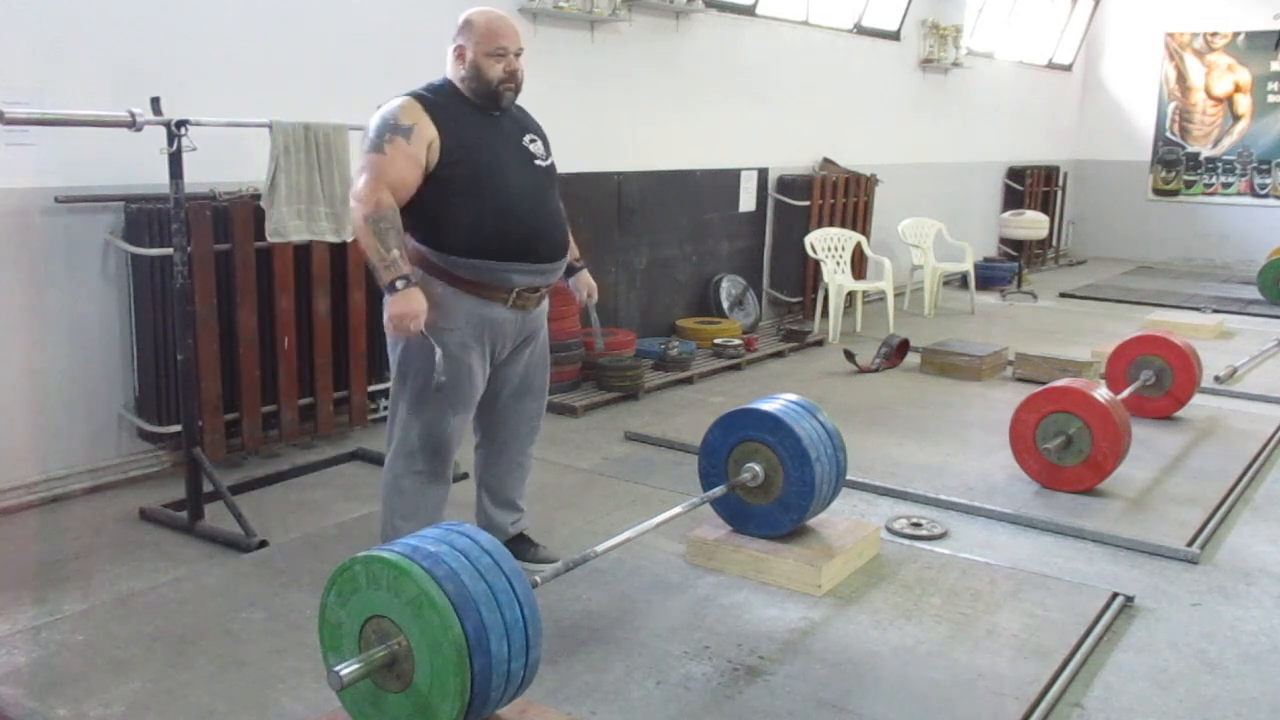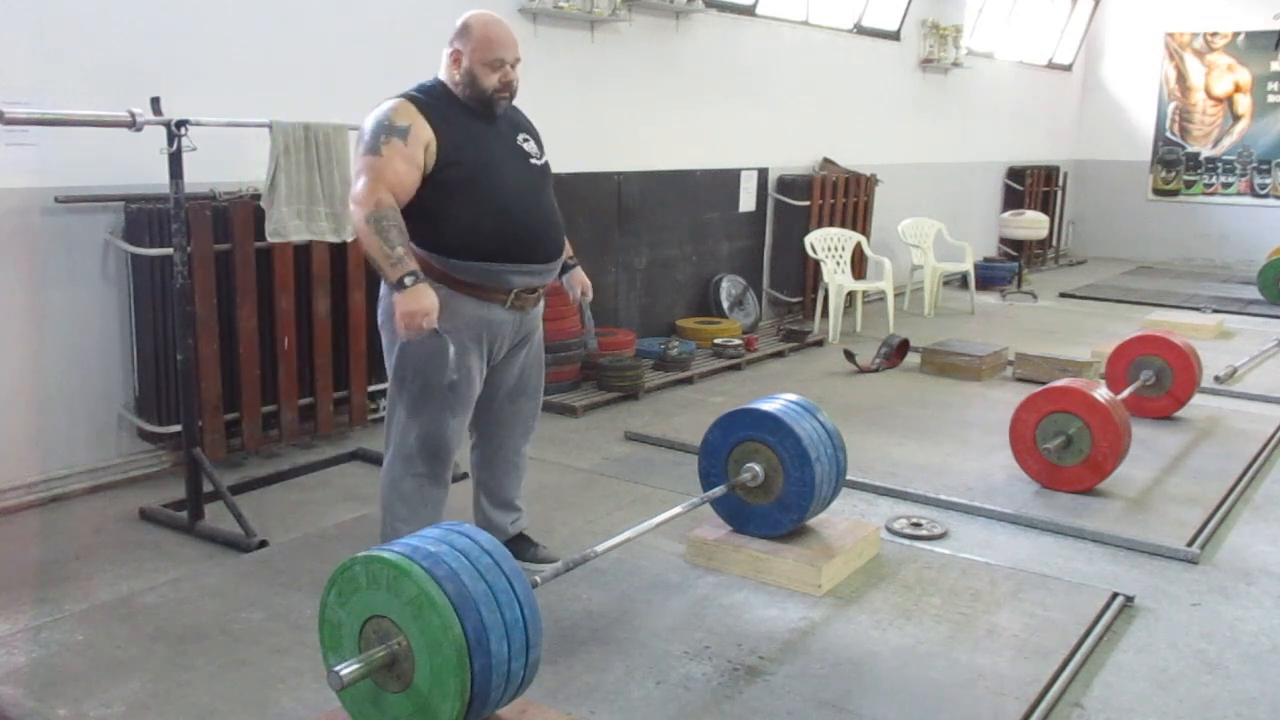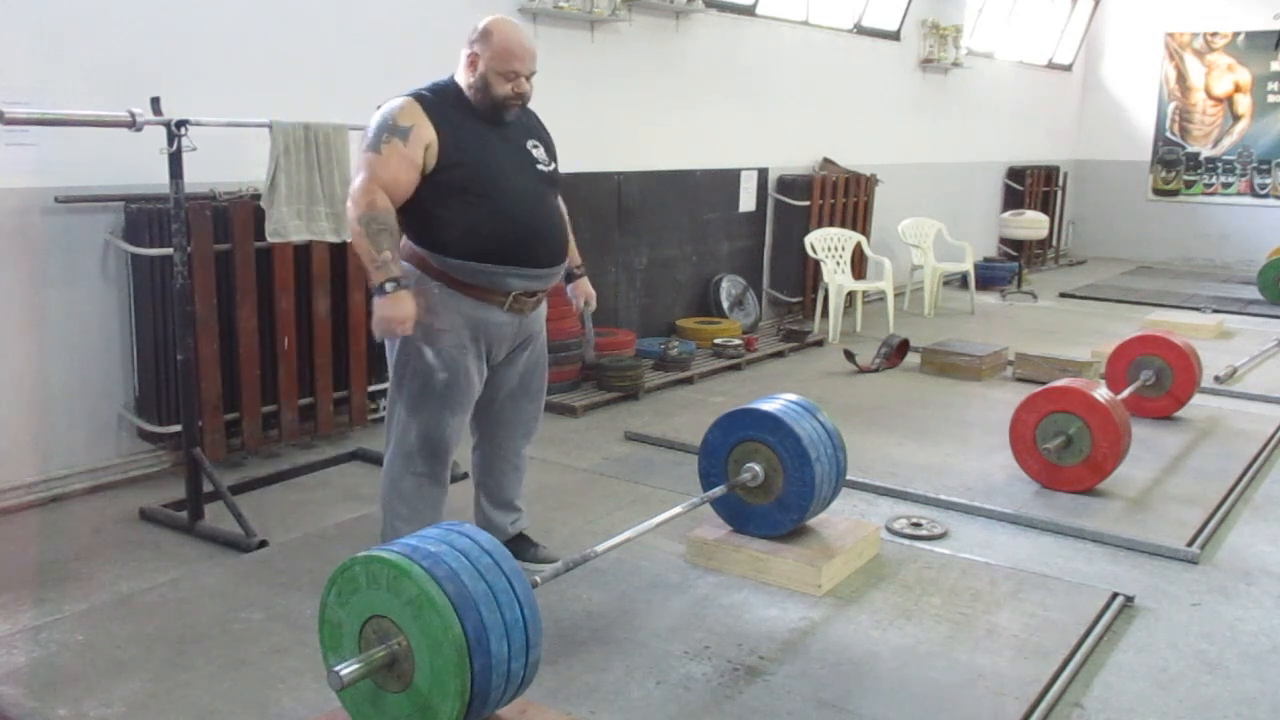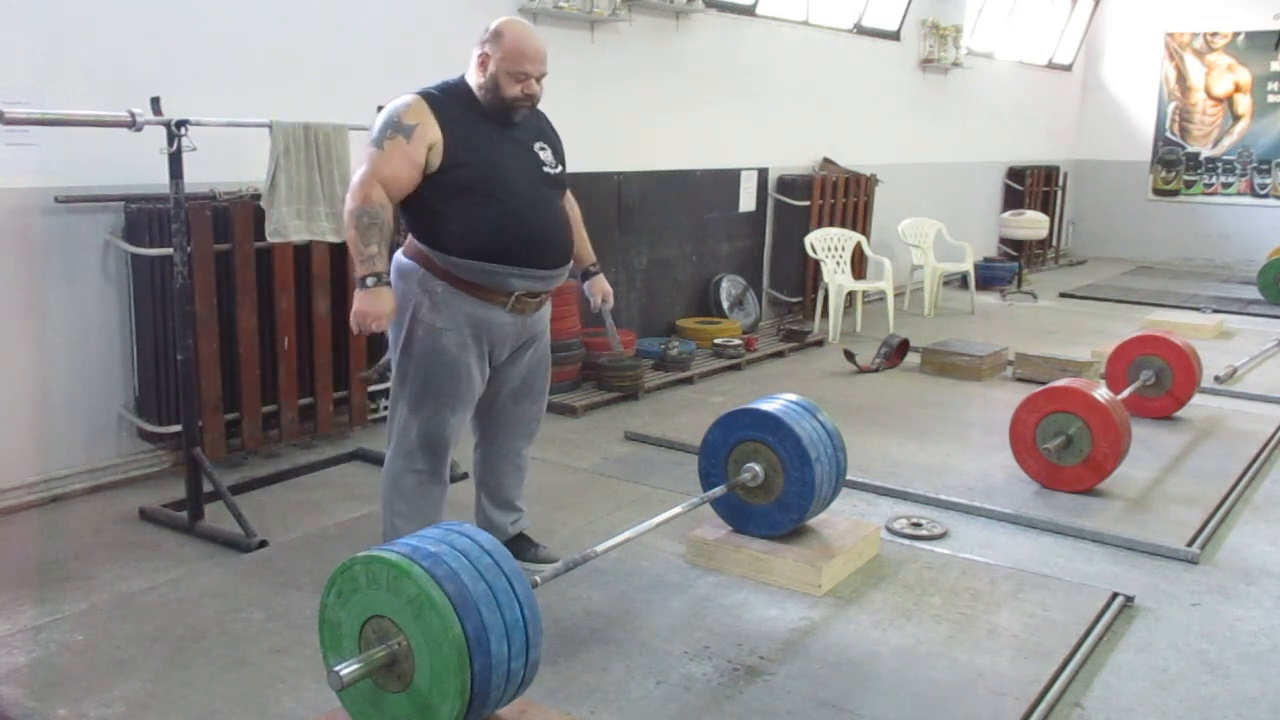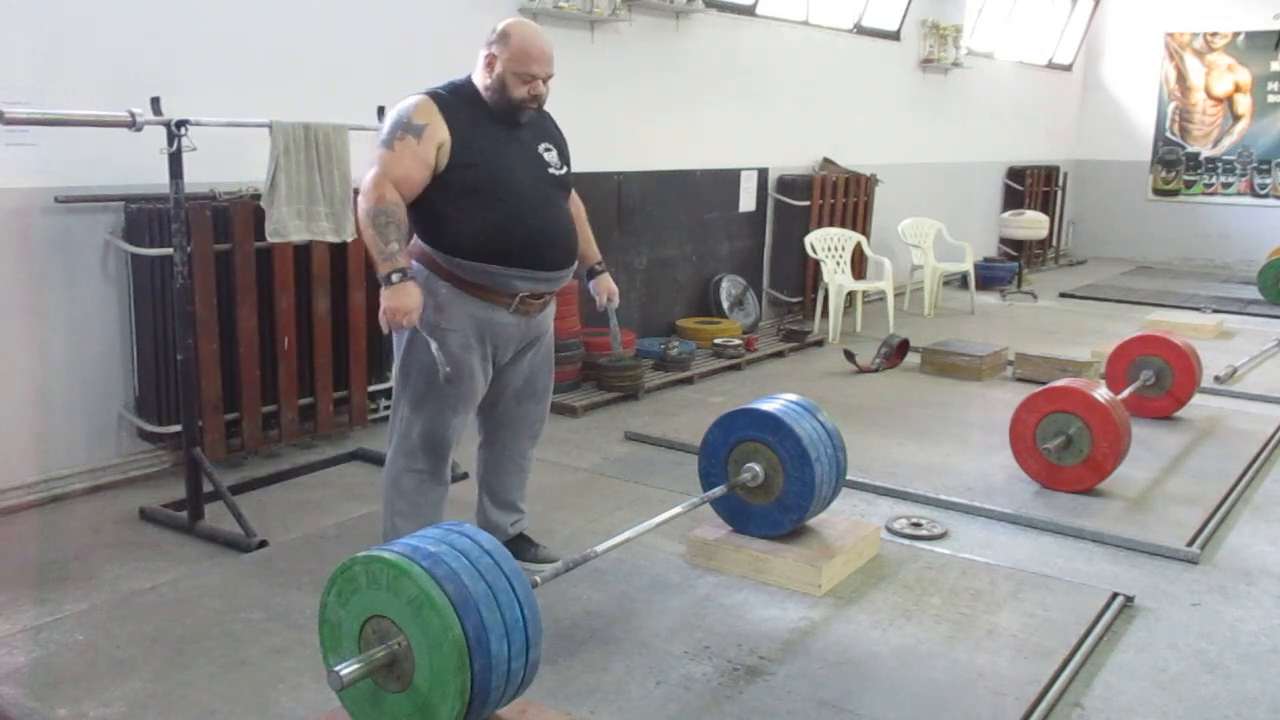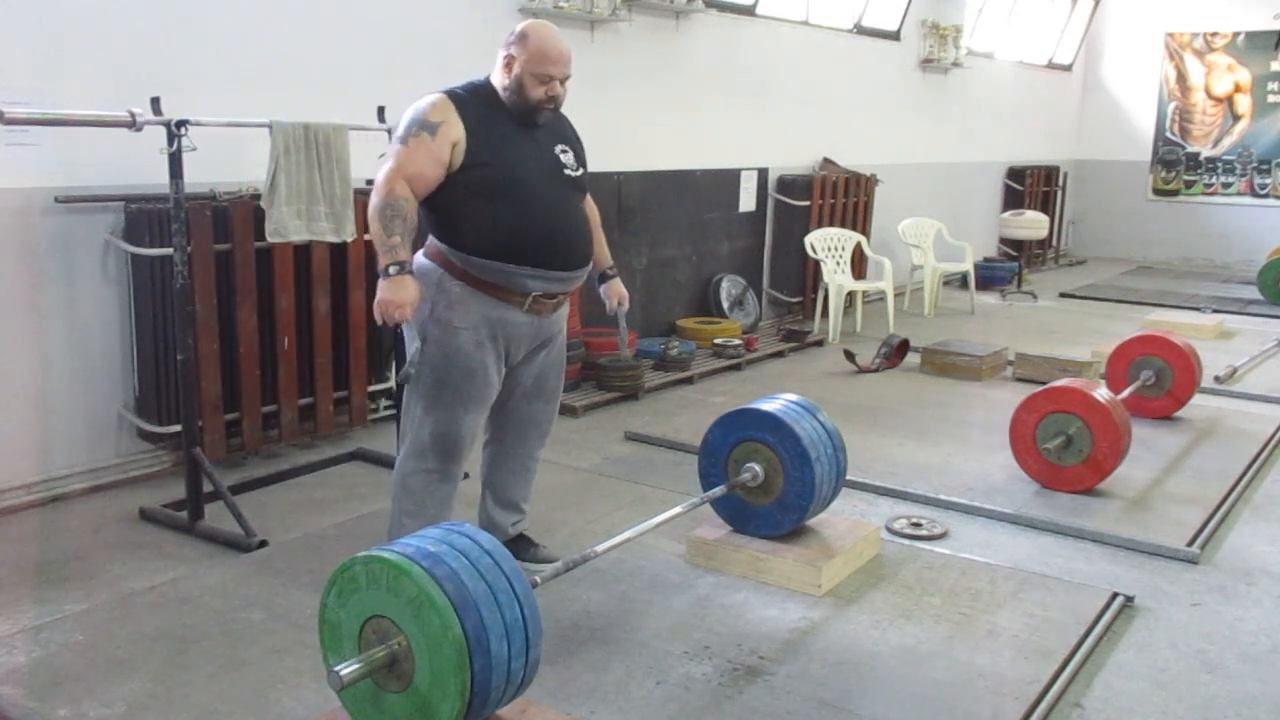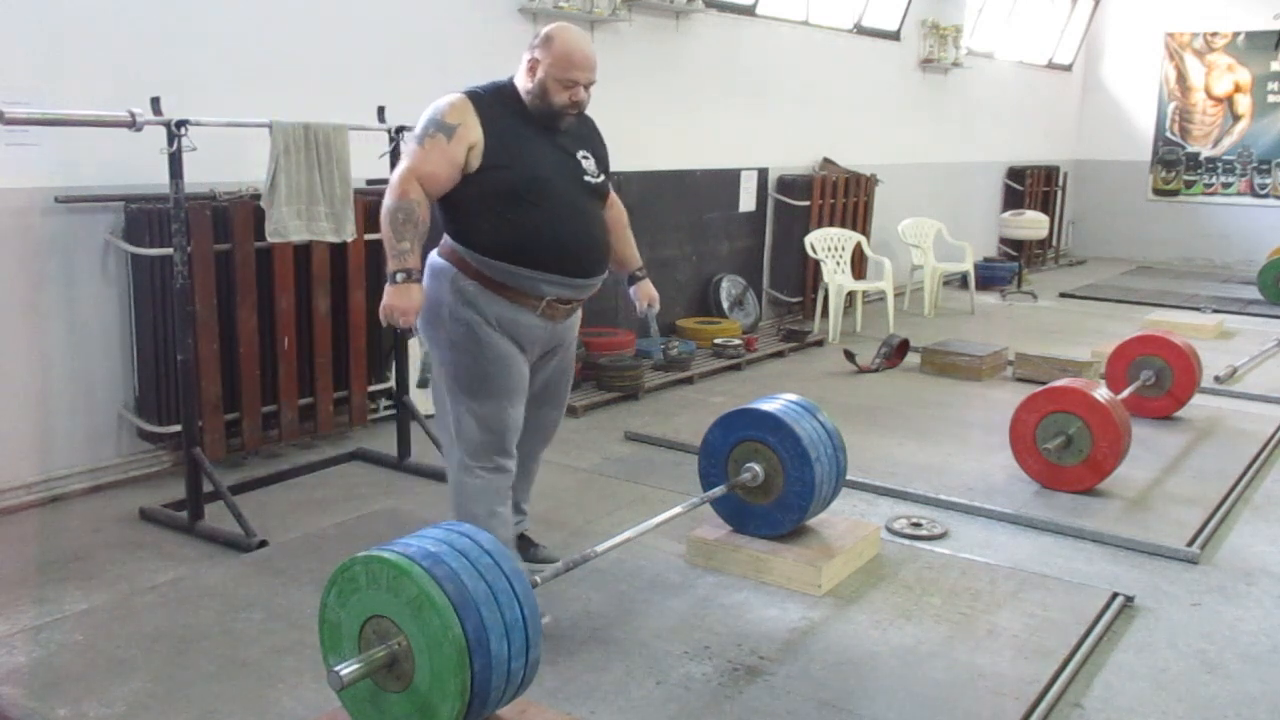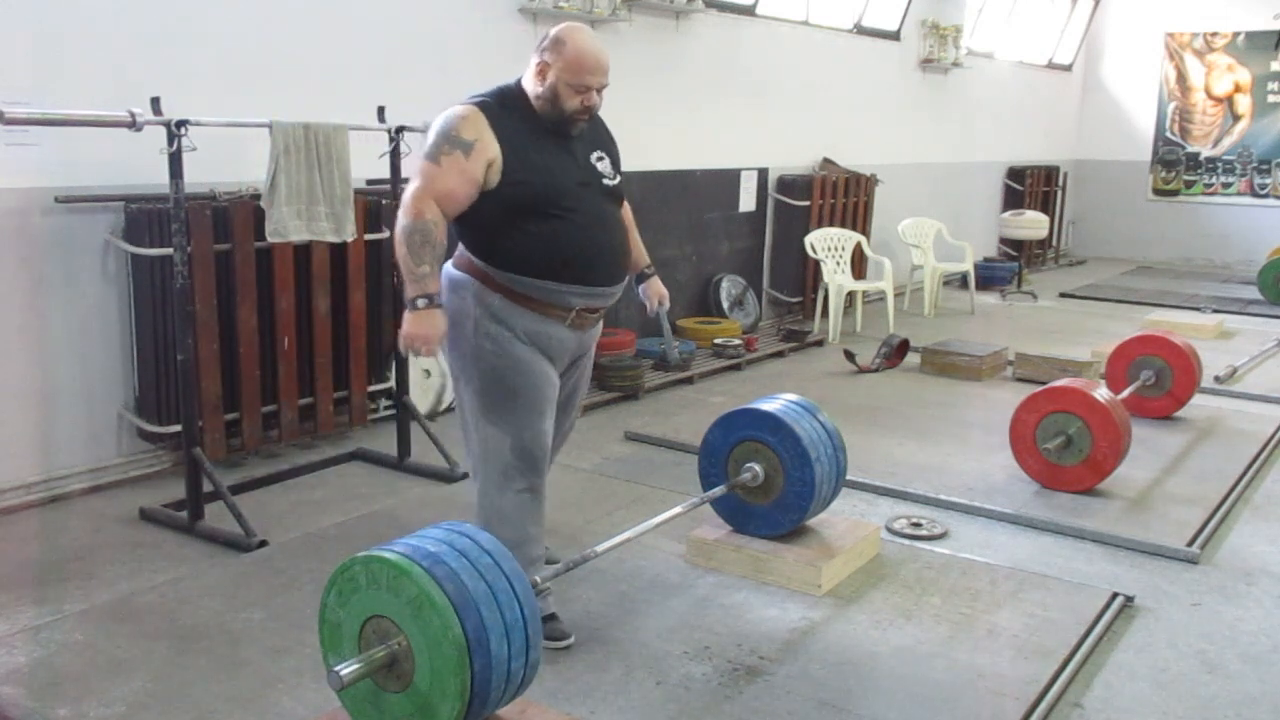
dt=0.3s
person 1, frame 1
left shoulder: (523, 122)
right shoulder: (415, 118)
left elbow: (546, 203)
right elbow: (372, 200)
left wrist: (574, 266)
right wrist: (399, 284)
left hip: (525, 310)
right hip: (450, 308)
left knee: (514, 431)
right knee: (428, 442)
left ankle: (504, 533)
person 1, frame 2
left shoulder: (514, 120)
right shoulder: (408, 119)
right elbow: (372, 202)
left wrist: (567, 262)
right wrist: (408, 283)
left hip: (521, 310)
right hip: (447, 308)
left knee: (509, 433)
right knee: (427, 443)
left ankle: (504, 533)
person 1, frame 3
left shoulder: (529, 124)
right shoulder: (415, 118)
left elbow: (548, 204)
right elbow: (369, 201)
left wrist: (573, 271)
right wrist: (391, 286)
left hip: (525, 311)
right hip: (447, 309)
left knee: (510, 433)
right knee: (426, 442)
left ankle: (503, 533)
person 1, frame 4
left shoulder: (538, 125)
right shoulder: (423, 117)
left elbow: (561, 202)
right elbow: (369, 193)
left wrist: (589, 269)
right wrist: (373, 280)
left hip: (528, 311)
right hip: (450, 306)
left knee: (512, 433)
right knee: (426, 440)
left ankle: (504, 532)
person 1, frame 5
left shoulder: (543, 125)
right shoulder: (430, 117)
left elbow: (566, 202)
right elbow: (380, 193)
left wrist: (595, 267)
right wrist: (397, 278)
left hip: (532, 312)
right hip: (455, 307)
left knee: (516, 433)
right knee: (427, 440)
left ankle: (504, 532)
person 1, frame 6
left shoulder: (560, 129)
right shoulder: (447, 117)
left elbow: (581, 206)
right elbow: (393, 188)
left wrist: (605, 273)
right wrist: (396, 270)
left hip: (544, 313)
right hip: (466, 308)
left knee: (523, 435)
right knee: (439, 441)
left ankle: (503, 532)
person 1, frame 7
left shoulder: (585, 132)
right shoulder: (467, 117)
left elbow: (607, 208)
right elbow: (408, 189)
left wrist: (635, 275)
right wrist: (403, 275)
left hip: (557, 316)
right hip: (478, 307)
left knee: (530, 436)
right knee: (486, 445)
left ankle: (509, 530)
person 1, frame 8
left shoulder: (593, 130)
right shoulder: (476, 128)
left elbow: (614, 208)
right elbow: (422, 210)
left wrist: (643, 273)
right wrist: (423, 302)
left hip: (578, 323)
right hip: (502, 321)
left knee: (539, 449)
right knee: (515, 460)
left ankle: (517, 543)
